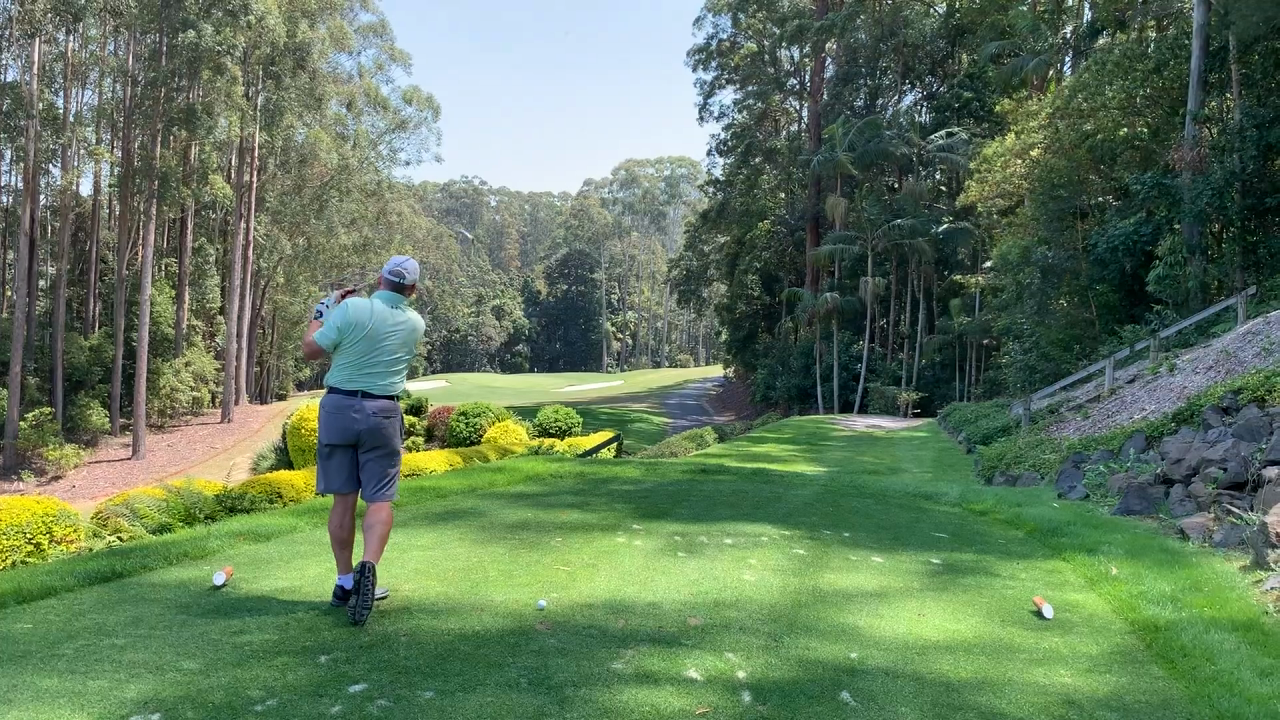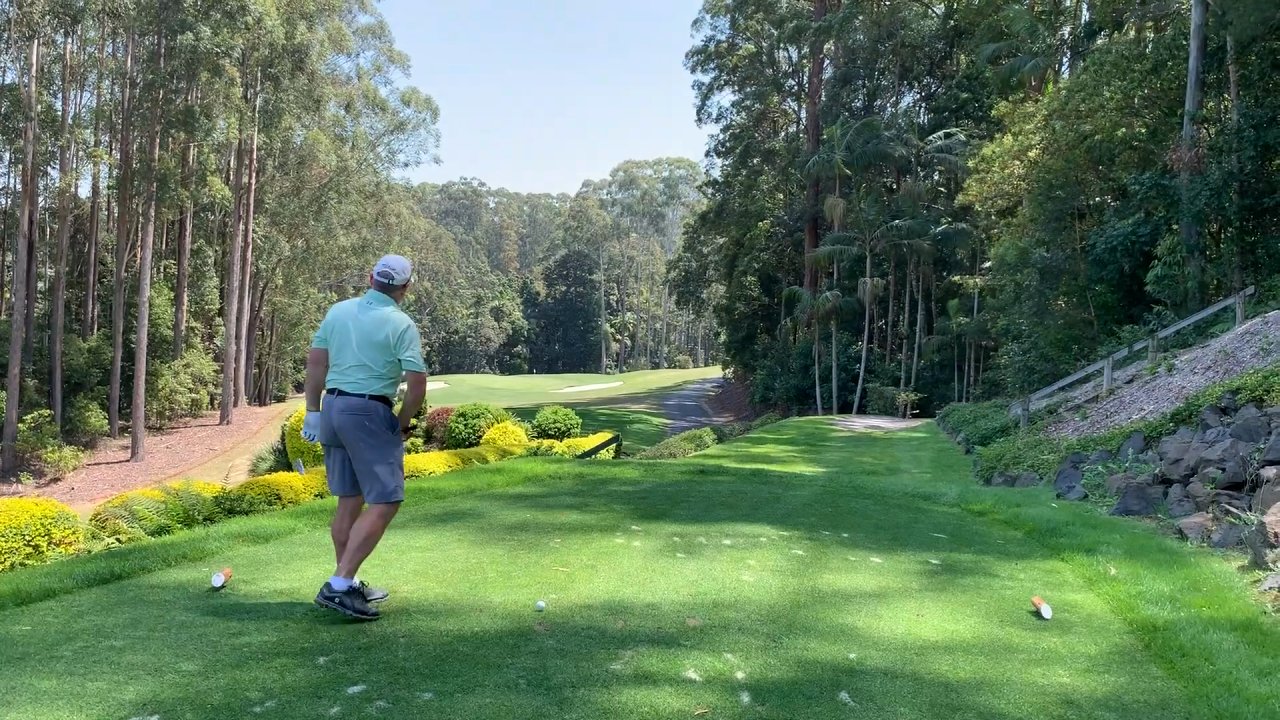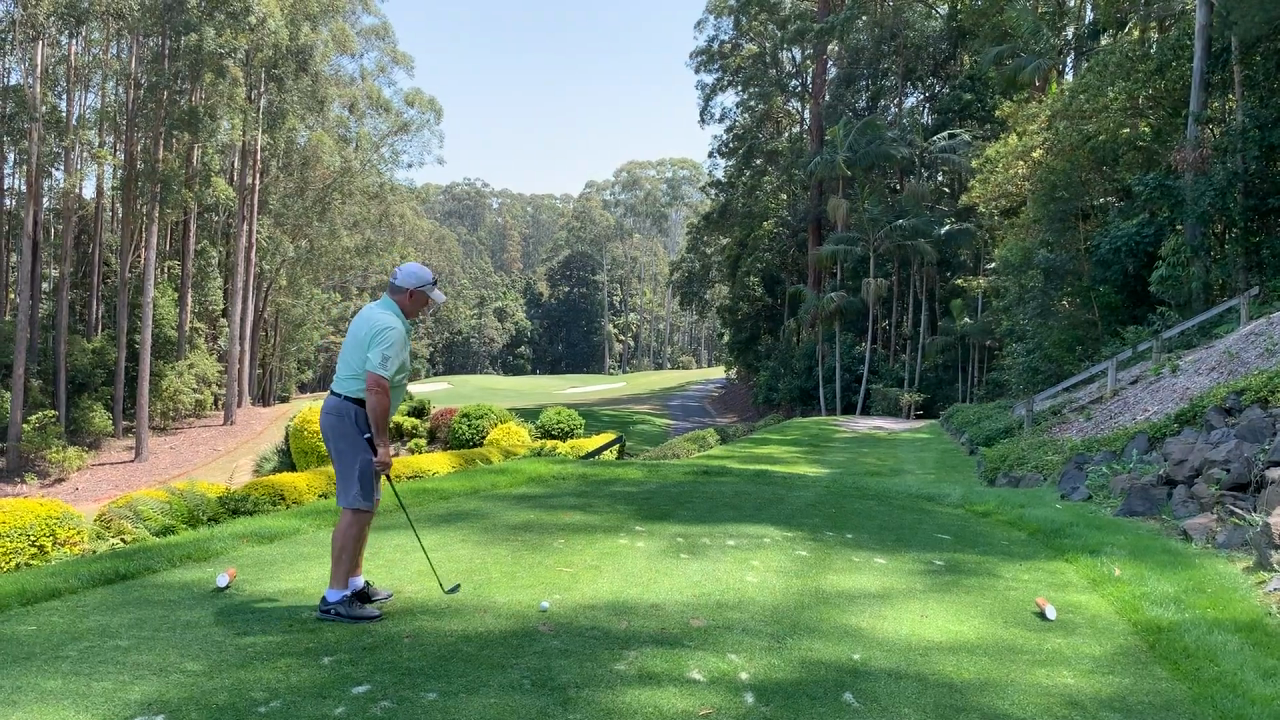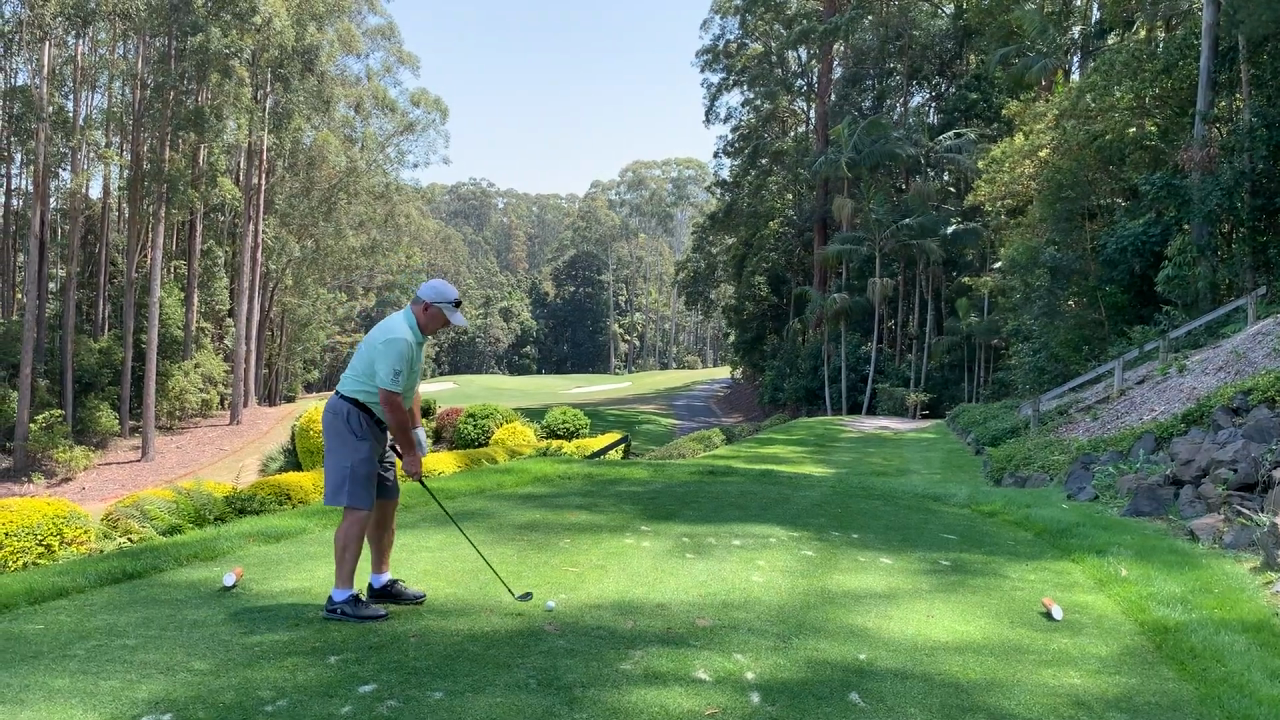
dt=0.4s
person 1, frame 1
left shoulder: (351, 309)
right shoulder: (416, 324)
left elbow: (310, 351)
left wrist: (319, 315)
left hip: (338, 408)
right hip: (381, 413)
left knee: (344, 498)
right knee: (380, 499)
left ankle: (346, 583)
right ankle: (367, 566)
person 1, frame 2
left shoulder: (339, 310)
right shoulder: (403, 325)
left elbow: (315, 362)
right elbow: (417, 386)
left wrist: (313, 411)
right wrist: (405, 422)
left hip: (335, 409)
right hip: (371, 415)
left knee: (350, 501)
right knee: (384, 502)
left ankle: (348, 583)
right ankle: (338, 586)
person 1, frame 3
left shoulder: (373, 312)
right shoulder: (391, 327)
right elbow: (375, 387)
right wrist: (383, 443)
left hip: (346, 413)
right hip: (355, 420)
left knee: (364, 503)
right knee: (358, 507)
left ankle: (354, 584)
right ankle: (335, 598)
person 1, frame 4
left shoulder: (410, 330)
right shoulder: (398, 339)
left elbow: (408, 390)
right elbow: (392, 403)
left wrist: (417, 432)
right wrist: (410, 452)
left hip: (369, 423)
right hip: (352, 421)
left knee: (385, 502)
right knee: (359, 508)
left ankle: (381, 582)
right ankle: (341, 598)
